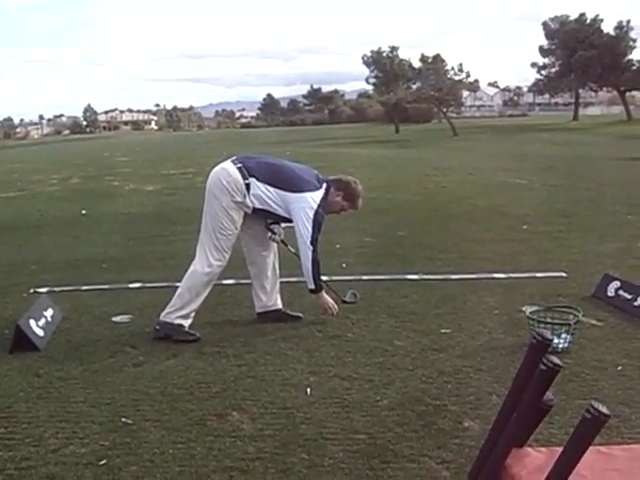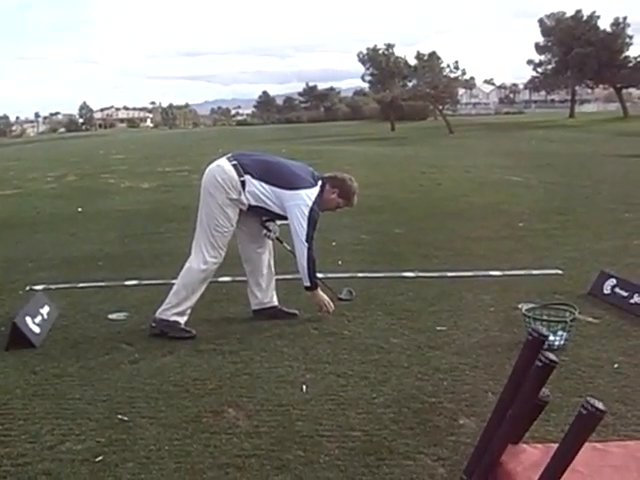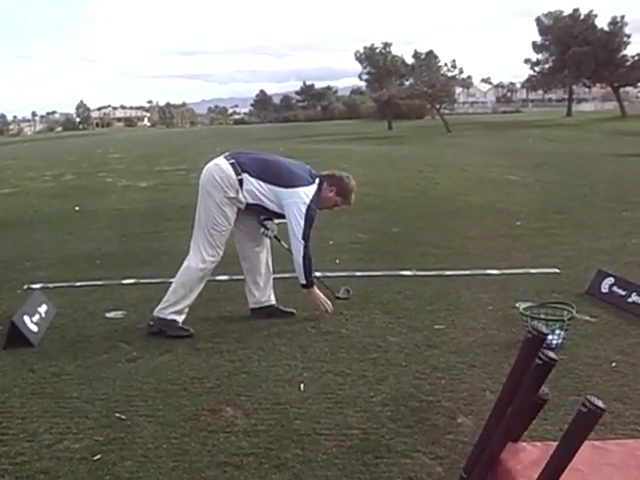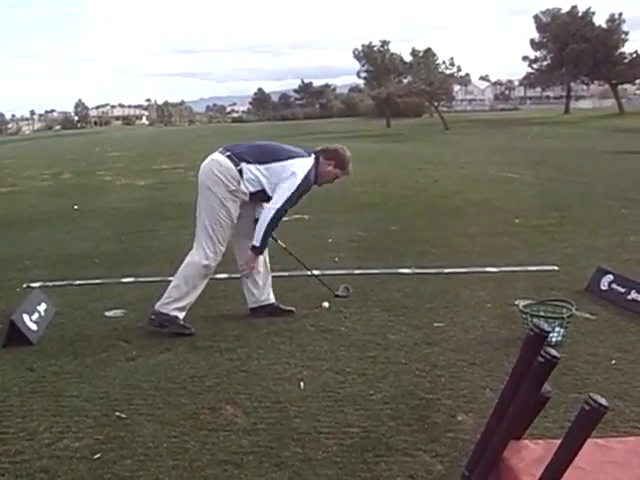
dt=0.3s
person 1, frame 1
left shoulder: (316, 183)
right shoulder: (311, 202)
right elbow: (308, 249)
left wrist: (273, 222)
right wrist: (318, 292)
left hip: (234, 176)
right hip: (231, 184)
left knee: (263, 246)
right knee: (213, 259)
left ankle: (268, 307)
right ankle: (171, 321)
person 1, frame 2
left shoulder: (311, 179)
right shoulder: (306, 200)
right elbow: (304, 247)
left wrist: (267, 219)
right wrist: (314, 290)
left hip: (229, 174)
right hip: (226, 181)
left knee: (258, 242)
right knee: (208, 256)
left ankle: (264, 304)
right ankle: (166, 318)
person 1, frame 3
left shoulder: (309, 178)
right shoulder: (304, 197)
right elbow: (300, 245)
left wrist: (265, 217)
right wrist: (310, 289)
left hip: (227, 173)
right hip: (224, 180)
left knee: (256, 241)
right knee: (206, 255)
left ankle: (262, 303)
right ankle: (164, 317)
person 1, frame 4
left shoulder: (299, 159)
right shoulder: (304, 171)
right elbow: (276, 209)
left wrist: (261, 219)
right wrist: (256, 251)
left hip: (222, 169)
right hip: (223, 174)
left knee: (249, 239)
right knee: (209, 251)
left ankle: (261, 302)
right ankle: (167, 311)
